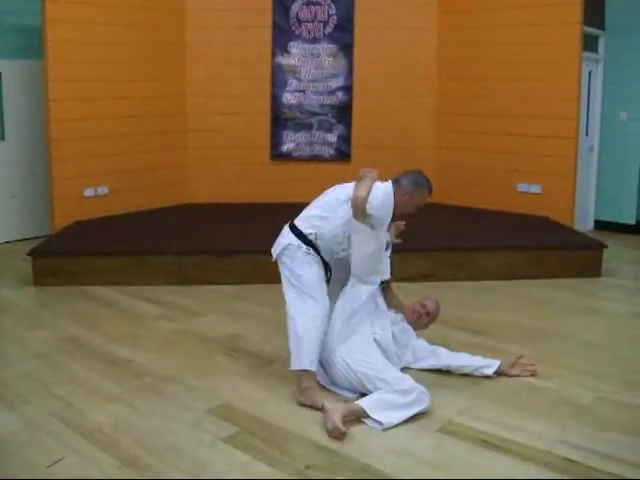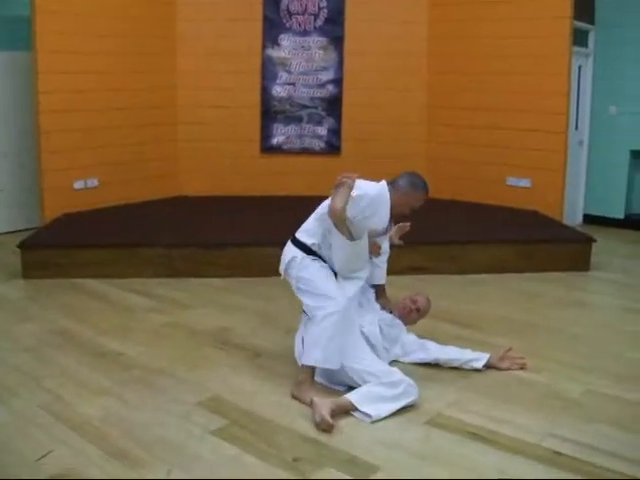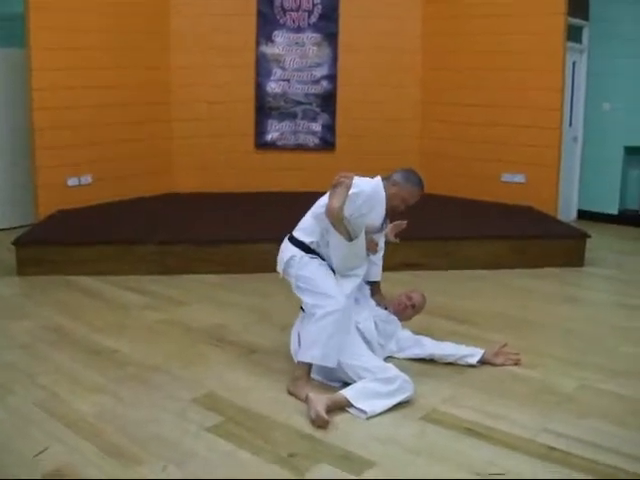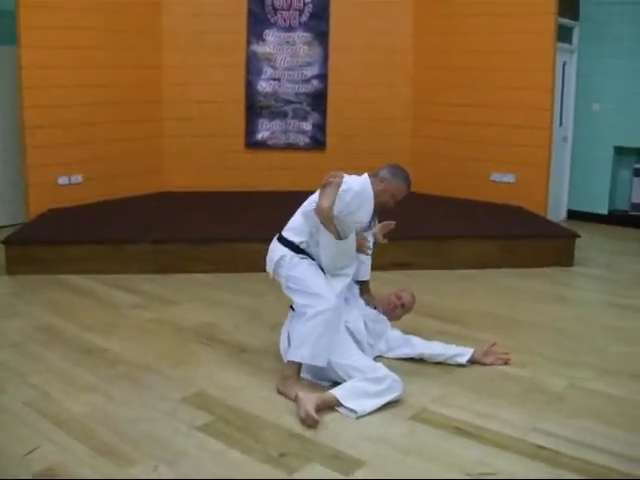
dt=0.4s
person 1, frame 1
left shoulder: (384, 201)
right shoulder: (377, 199)
right elbow: (333, 233)
left hip: (318, 250)
right hip: (300, 248)
left knee: (337, 302)
right knee: (312, 307)
right ankle: (306, 386)
person 1, frame 2
left shoulder: (384, 212)
right shoulder: (369, 195)
right elbow: (328, 216)
right wrist: (359, 240)
left hip: (327, 260)
right hip: (305, 258)
right knee: (334, 306)
right ankle: (303, 383)
person 1, frame 3
left shoulder: (380, 209)
right shoulder: (365, 190)
left elbow: (373, 252)
right elbow: (325, 214)
left wrist: (376, 292)
right wrist: (358, 237)
left hip: (325, 258)
right hip: (302, 255)
right knee: (333, 304)
right ankle: (300, 379)
person 1, frame 4
left shoulder: (369, 210)
right shoulder: (353, 187)
left elbow: (360, 251)
right elbow: (313, 211)
right wrist: (347, 236)
left hip: (315, 258)
right hip: (292, 255)
right knee: (324, 304)
right ankle: (289, 378)
person 2, frame 1
left shoulder: (411, 343)
right shoulder: (376, 303)
left elbow: (447, 357)
right elbow: (366, 272)
left wrist: (500, 367)
left knee: (419, 398)
left ankle: (343, 411)
person 2, frame 2
left shoulder: (400, 338)
right shoulder: (367, 298)
left elbow: (435, 351)
left wrist: (488, 360)
left knee: (406, 390)
left ankle: (332, 405)
person 2, frame 3
left shoulder: (396, 334)
right shoulder: (363, 295)
left elbow: (431, 347)
left wrist: (483, 355)
left knee: (401, 385)
left ankle: (328, 401)
person 2, frame 4
left shoulder: (385, 334)
right shoulder: (352, 294)
left elbow: (421, 346)
left wrist: (472, 354)
left knee: (391, 384)
left ankle: (316, 399)
